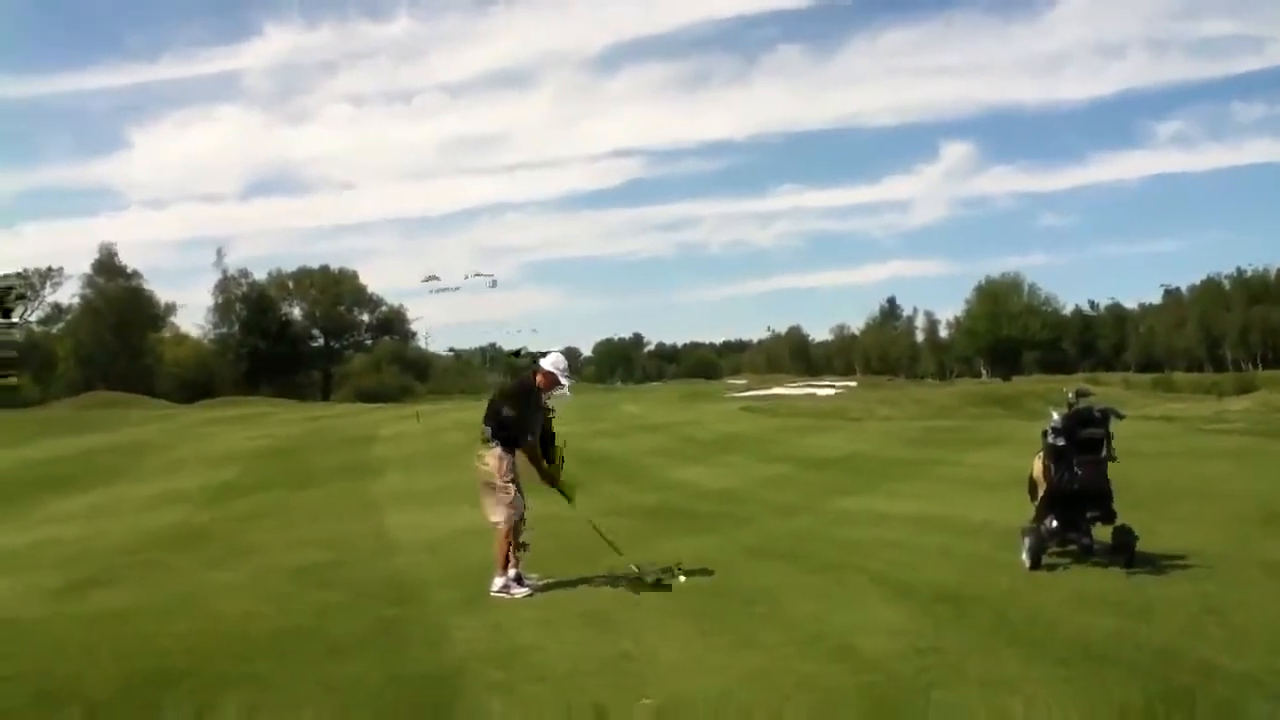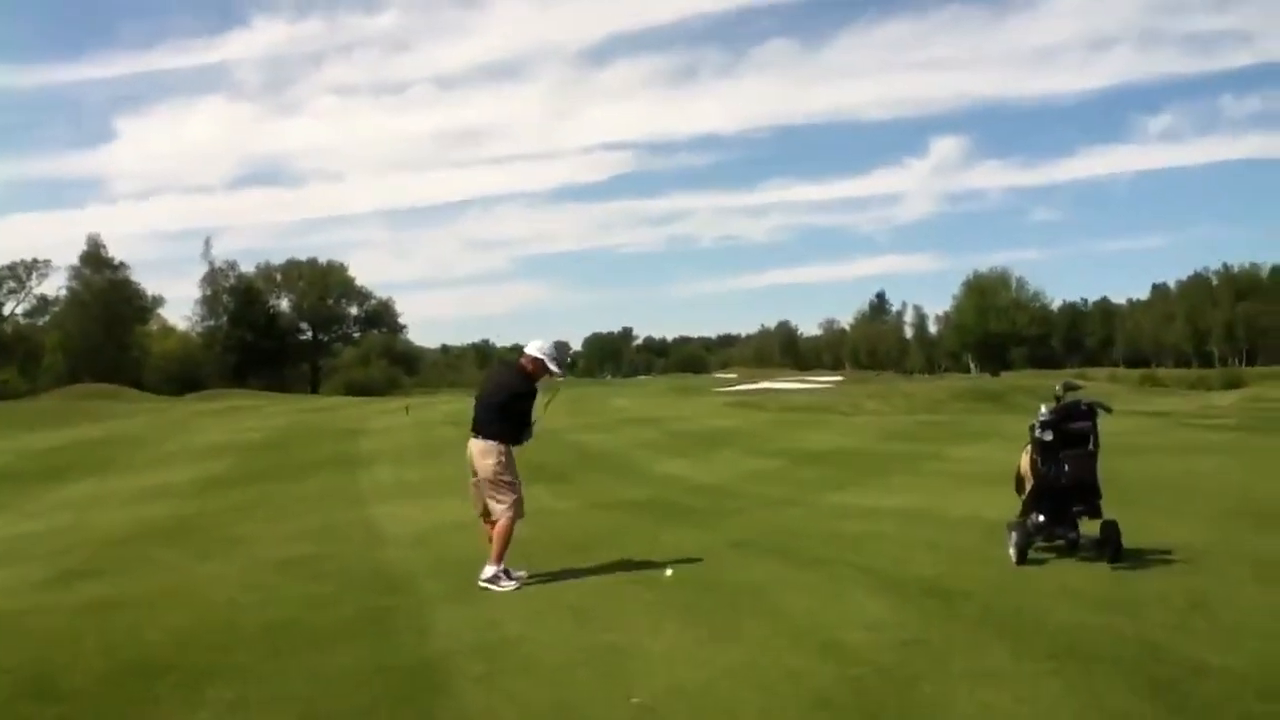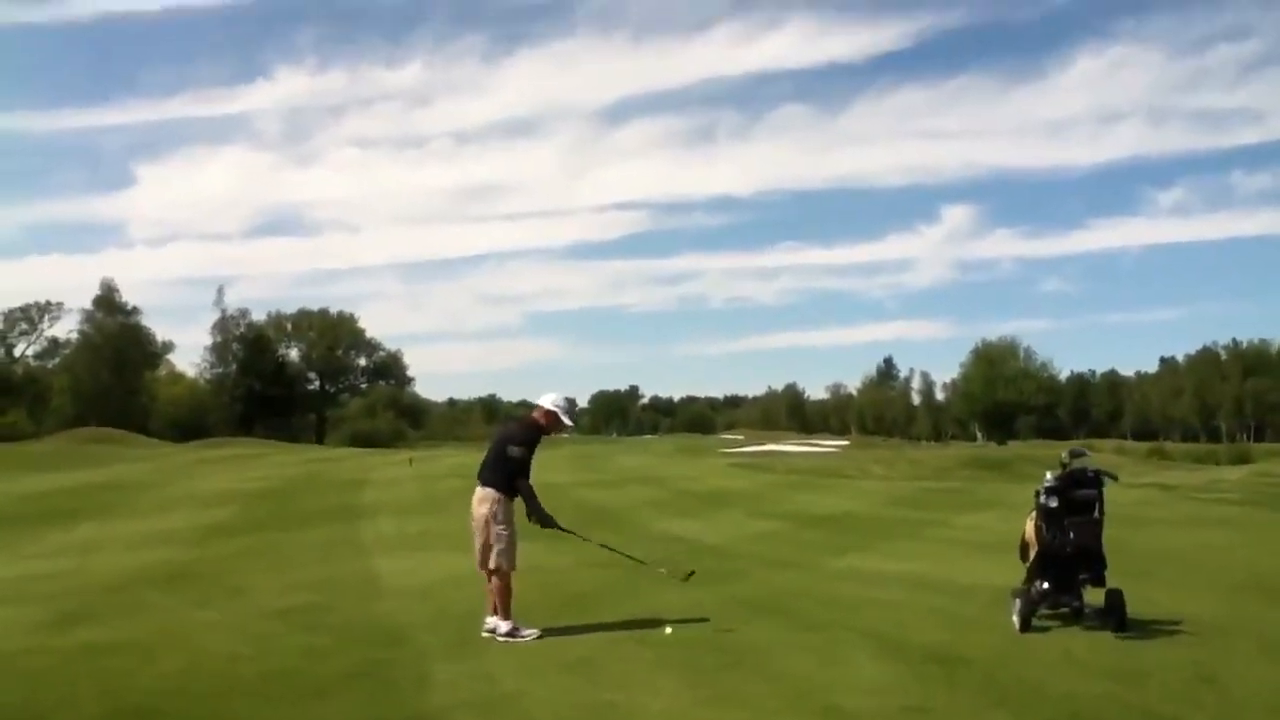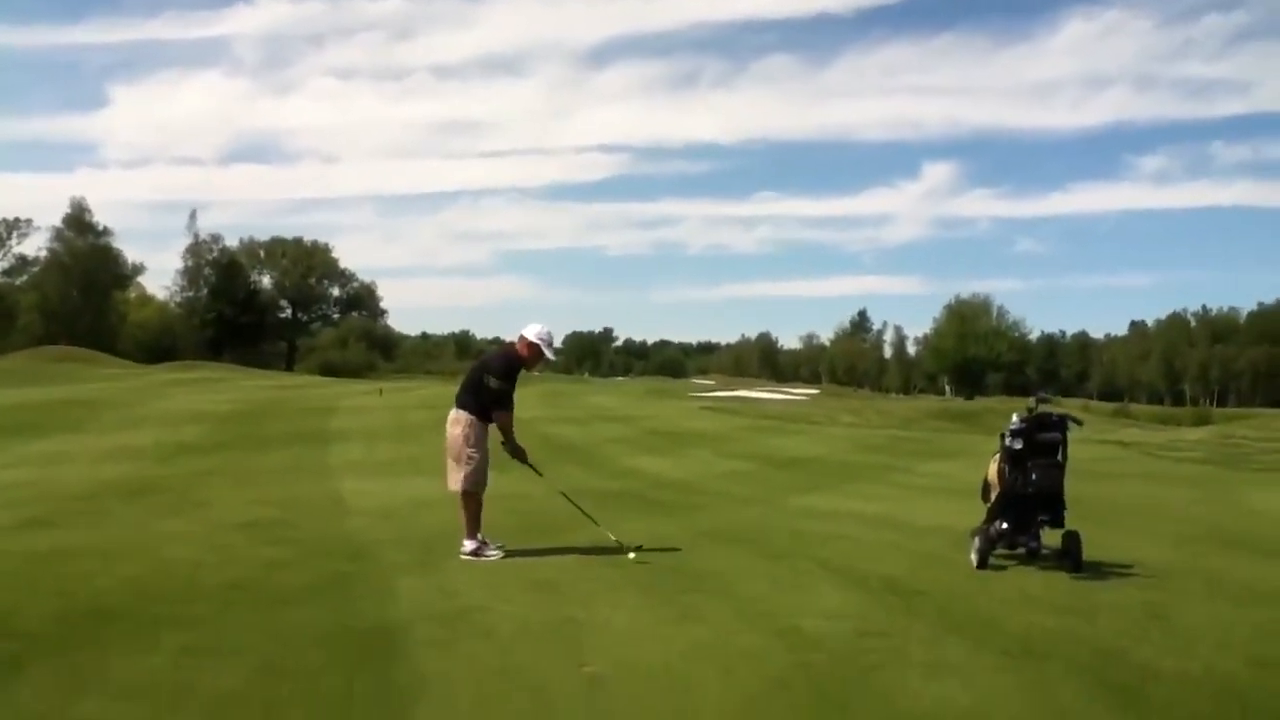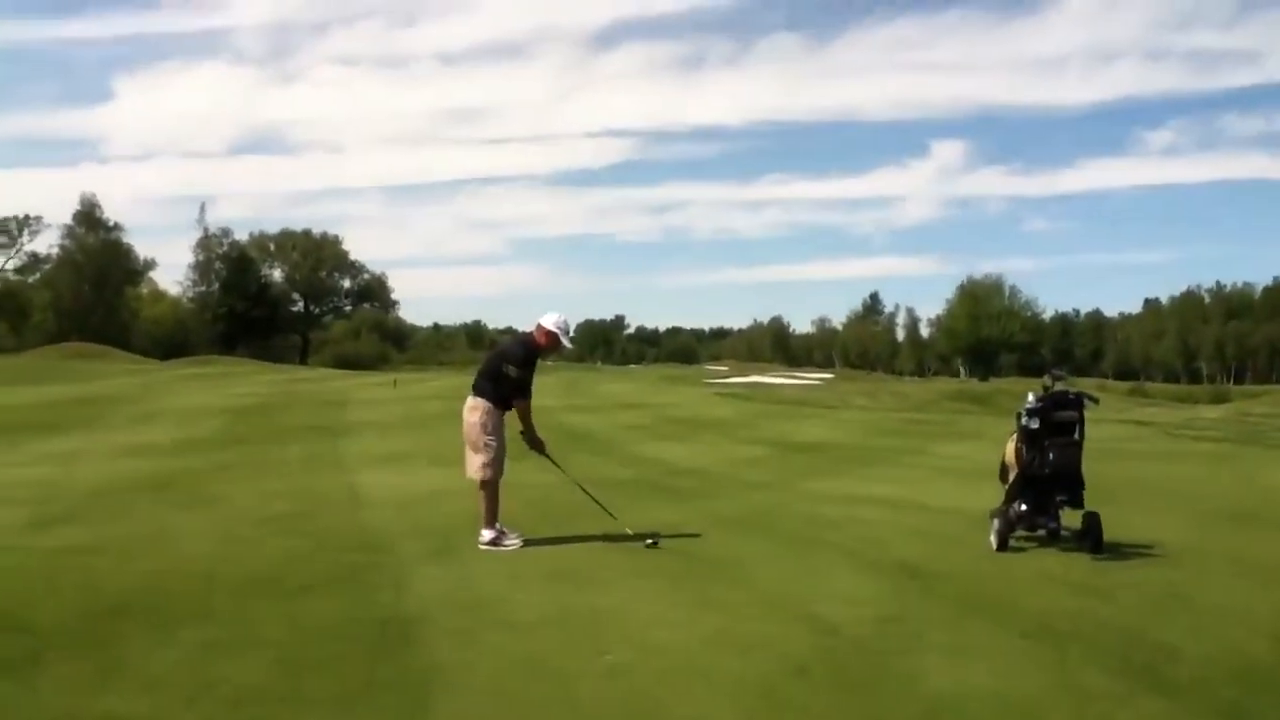
dt=0.5s
person 1, frame 1
left shoulder: (535, 391)
right shoulder: (516, 390)
left elbow: (536, 426)
right elbow: (521, 436)
left wrist: (547, 464)
right wrist: (543, 469)
left hip: (504, 454)
right hip: (495, 454)
left knee: (516, 515)
right knee: (508, 517)
left ankle: (513, 572)
right ankle: (500, 580)
person 1, frame 2
left shoulder: (497, 371)
right shoulder: (524, 385)
right elbow: (523, 427)
left wrist: (516, 433)
right wrist: (523, 434)
left hip: (477, 444)
right hip: (494, 449)
left knee: (492, 511)
right knee: (508, 512)
left ankle: (497, 566)
right ankle: (491, 571)
person 1, frame 3
left shoulder: (521, 429)
right shoulder: (524, 434)
right elbow: (519, 478)
left wrist: (532, 508)
right wrist: (538, 510)
left hip: (490, 496)
right hip: (494, 499)
left knee: (494, 564)
right knee: (502, 565)
left ankle: (492, 620)
right ankle: (505, 625)
person 1, frame 4
left shoulder: (509, 361)
right shoulder: (501, 363)
left elbow: (504, 406)
right elbow: (498, 409)
left wrist: (510, 441)
right wrist: (511, 443)
left hip: (474, 422)
right hip: (467, 422)
left knee: (476, 484)
right knee: (470, 484)
left ankle: (475, 537)
right ankle: (470, 544)
person 1, frame 5
left shoulder: (526, 349)
right shoulder: (519, 351)
left elbow: (521, 395)
right elbow: (518, 397)
left wrist: (529, 431)
right wrist: (531, 433)
left hip: (491, 409)
right hip: (484, 409)
left knee: (492, 472)
right knee: (489, 473)
left ankle: (493, 527)
right ankle: (488, 533)
